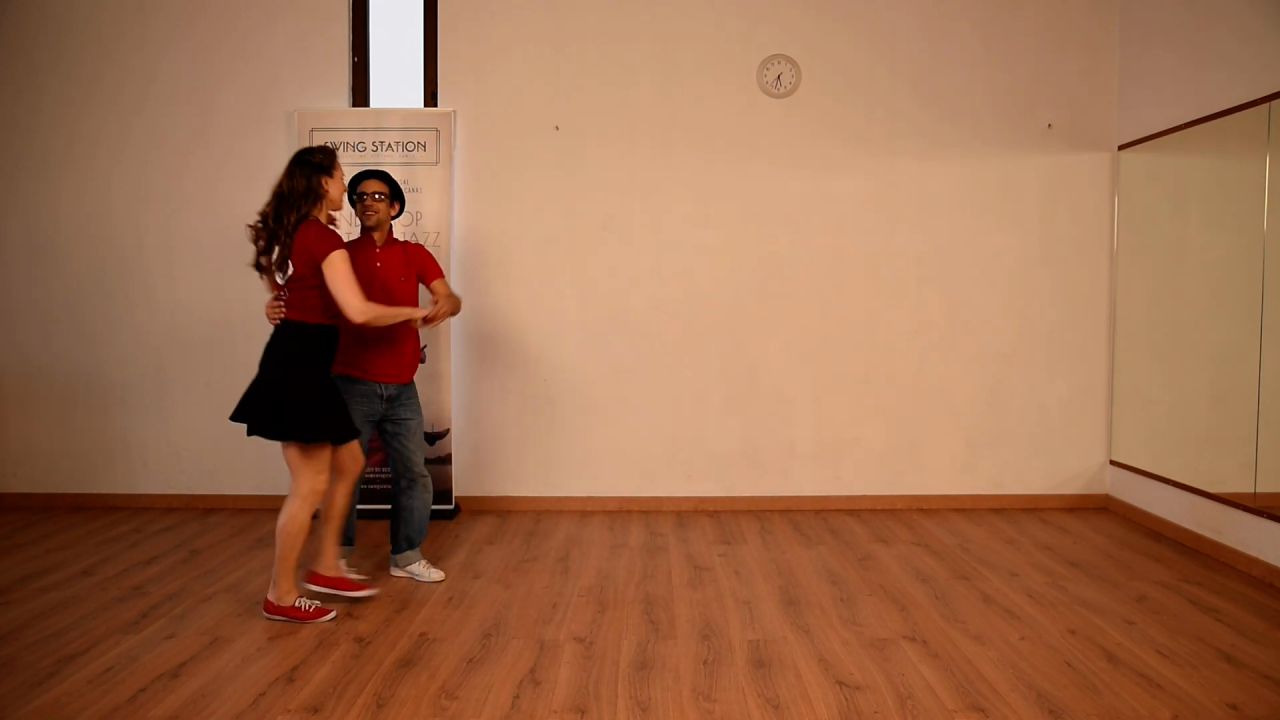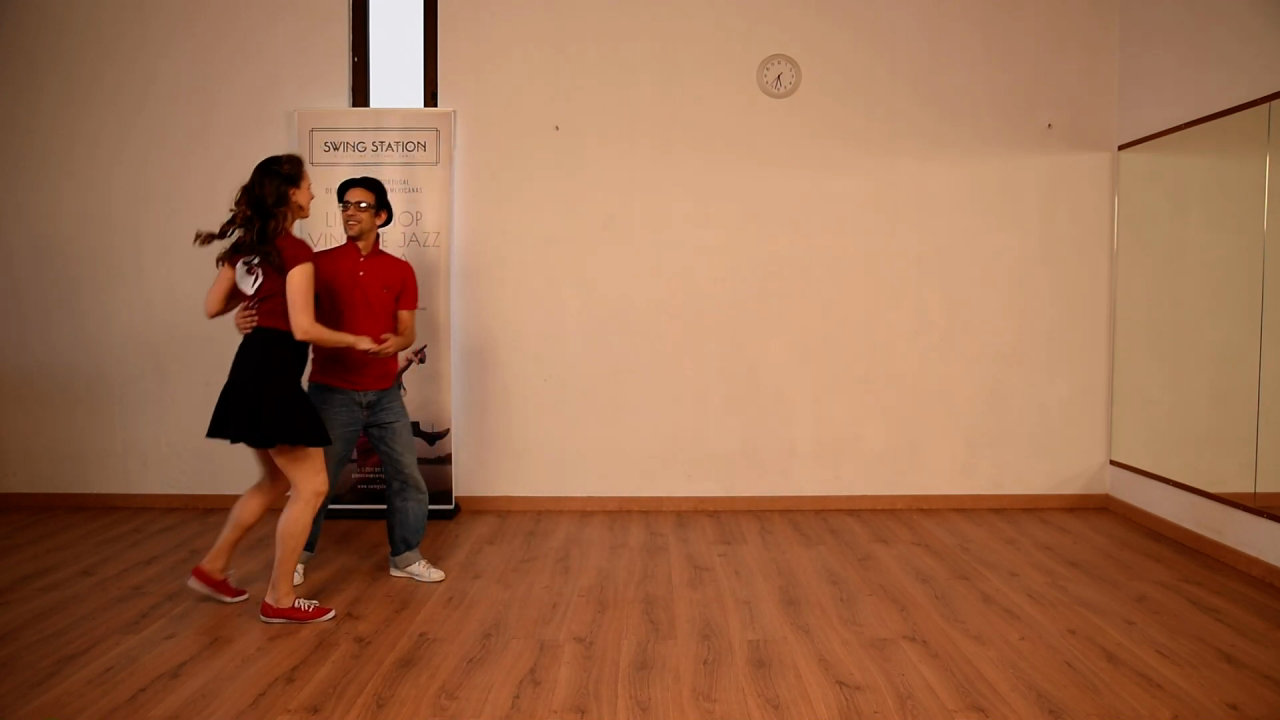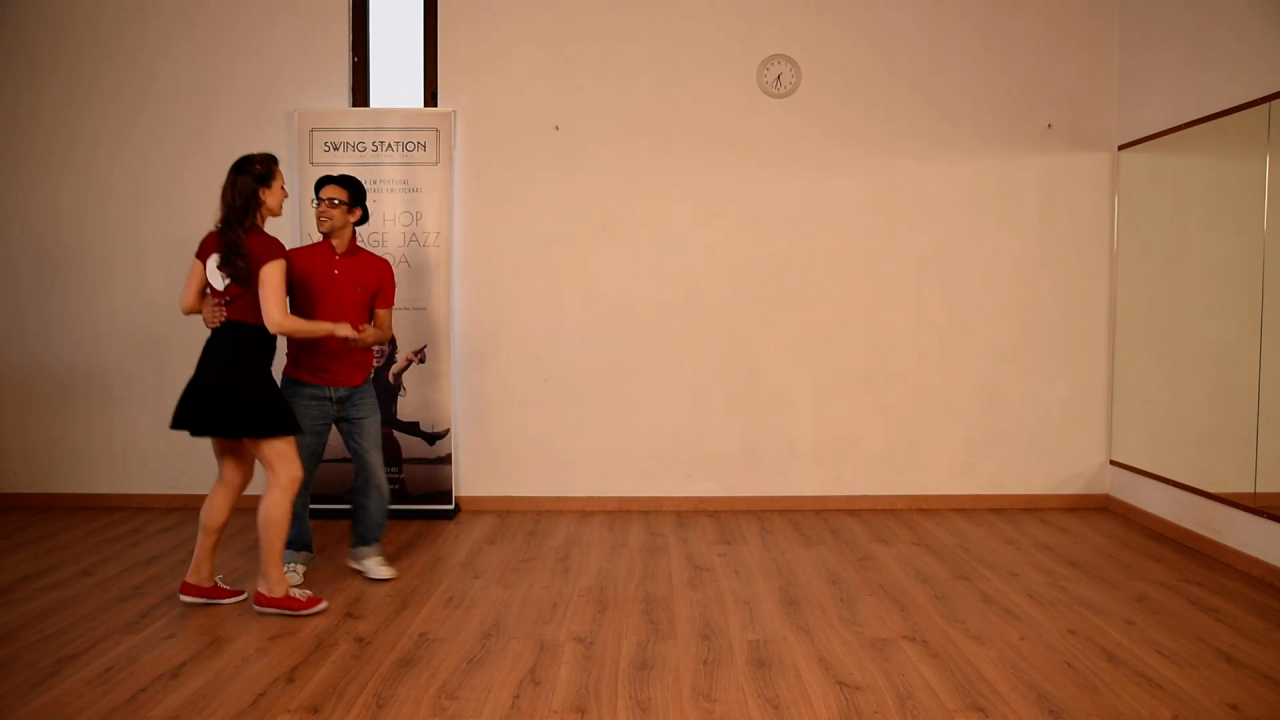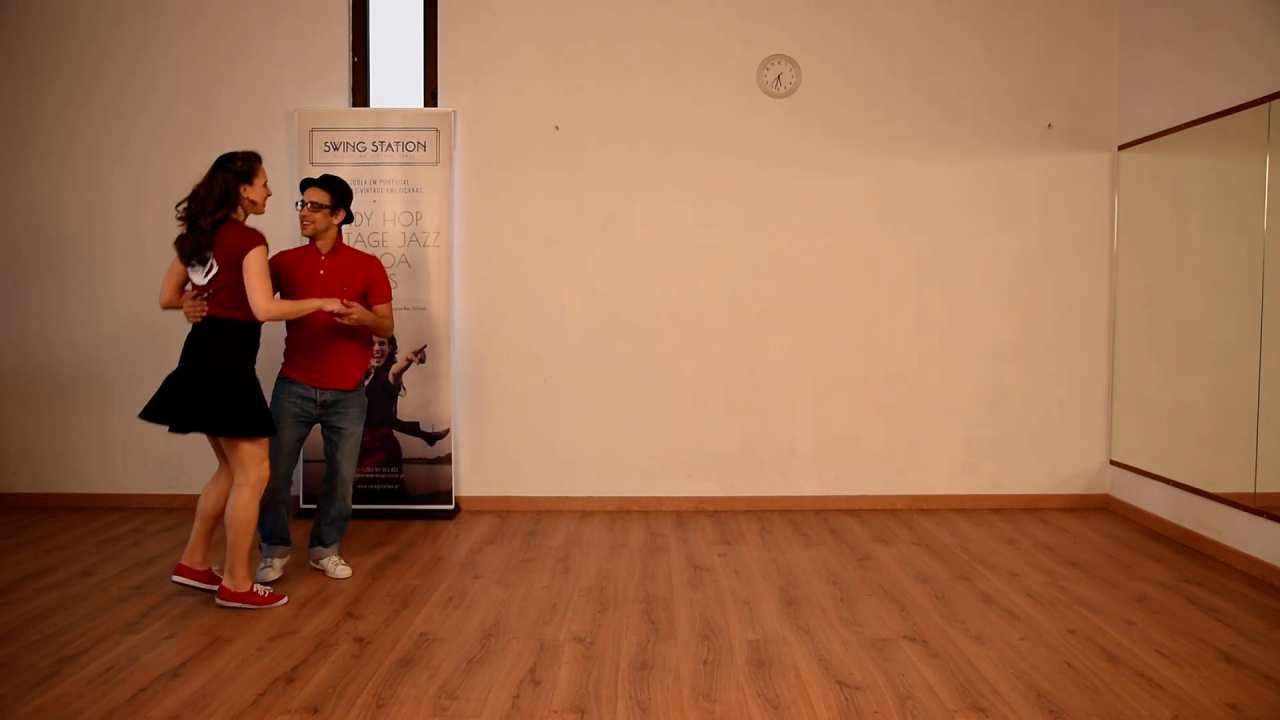
dt=0.2s
person 1, frame 1
left shoulder: (289, 232)
right shoulder: (324, 239)
left elbow: (272, 280)
right elbow: (359, 312)
right wrist: (409, 312)
left hip: (297, 358)
right hip: (300, 362)
left knee: (348, 463)
right knee: (311, 485)
left ankle: (327, 567)
right ankle: (281, 595)
person 1, frame 2
left shoulder: (243, 244)
right shoulder: (295, 252)
left elbow: (214, 307)
right elbow: (303, 329)
right wrist: (355, 340)
left hip: (254, 368)
right hip: (273, 374)
left knee: (278, 480)
right knee: (310, 486)
left ankle: (212, 567)
right ankle: (280, 598)
person 1, frame 3
left shoulder: (213, 241)
right shoulder: (268, 248)
left elbow: (189, 304)
right elbow: (277, 322)
right wrist: (332, 328)
left hip: (218, 362)
right hip: (244, 367)
left knee: (233, 476)
right knee: (286, 474)
left ankle: (198, 578)
right ankle: (272, 588)
person 1, frame 4
left shoulder: (193, 236)
right shoulder: (249, 240)
left elbow: (168, 298)
right elbow: (265, 309)
right wrist: (319, 303)
left hip: (203, 356)
right hip: (226, 361)
left knee: (233, 468)
right knee: (253, 474)
left ankle: (193, 561)
right ankle: (237, 584)
person 2, frame 1
left shoulder: (415, 255)
left elbow: (449, 298)
left wrist: (446, 305)
right wrist: (279, 308)
left hip: (400, 388)
right hip: (351, 384)
left knee: (413, 473)
left ankle: (406, 556)
right ankle: (338, 554)
person 2, frame 2
left shoulder: (400, 271)
right shoulder: (319, 264)
left elbow: (406, 331)
left wrist: (397, 344)
right wrist: (251, 317)
left hip: (384, 394)
right hip: (333, 393)
left knee: (407, 475)
left ankle: (406, 557)
right ankle: (298, 556)
person 2, frame 3
left shoulder: (378, 268)
right shoulder: (295, 260)
left elbow: (384, 327)
left wrist: (373, 335)
right wrist: (219, 313)
left hip: (357, 390)
right hip: (304, 388)
left knee: (372, 472)
right knee: (296, 477)
left ankle: (365, 550)
right ankle: (295, 556)
person 2, frame 4
left shoulder: (367, 266)
right shoulder: (284, 263)
left elbow: (386, 324)
left wrist: (363, 318)
right wrist: (203, 308)
left hip: (346, 393)
right hip: (294, 388)
left knee: (341, 478)
right knee: (274, 471)
left ankle: (325, 549)
right ankle: (274, 551)
